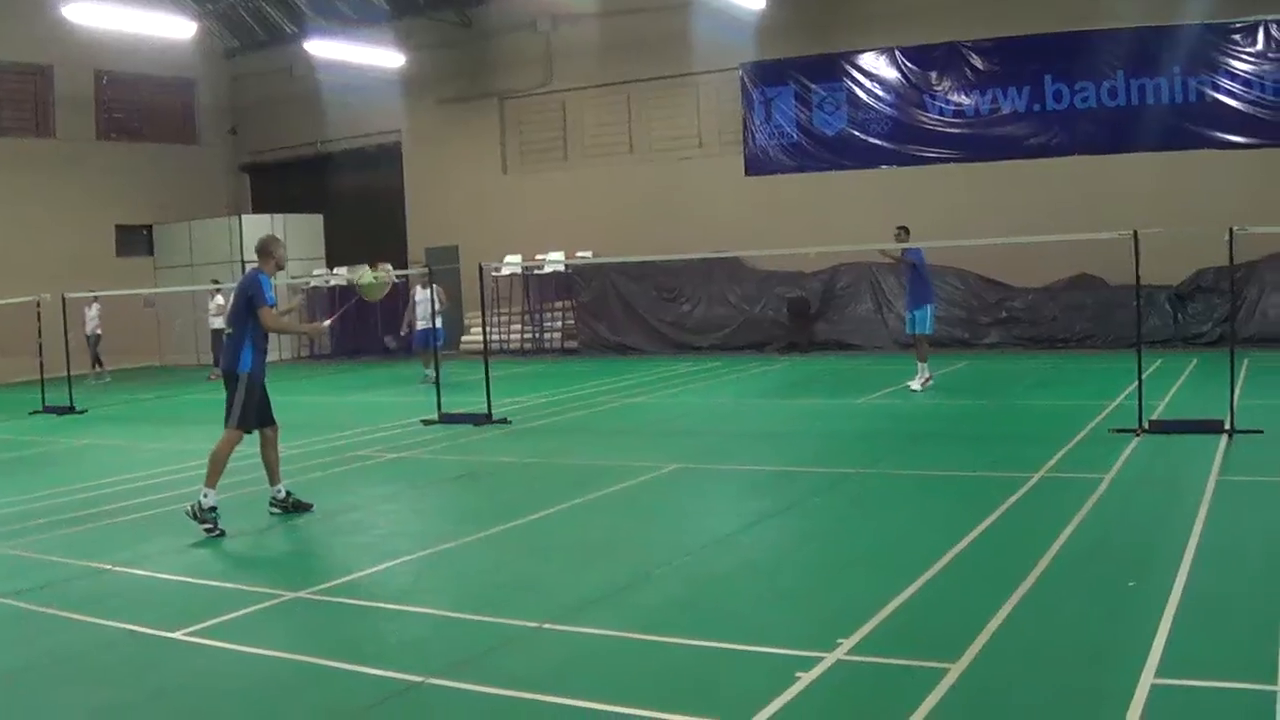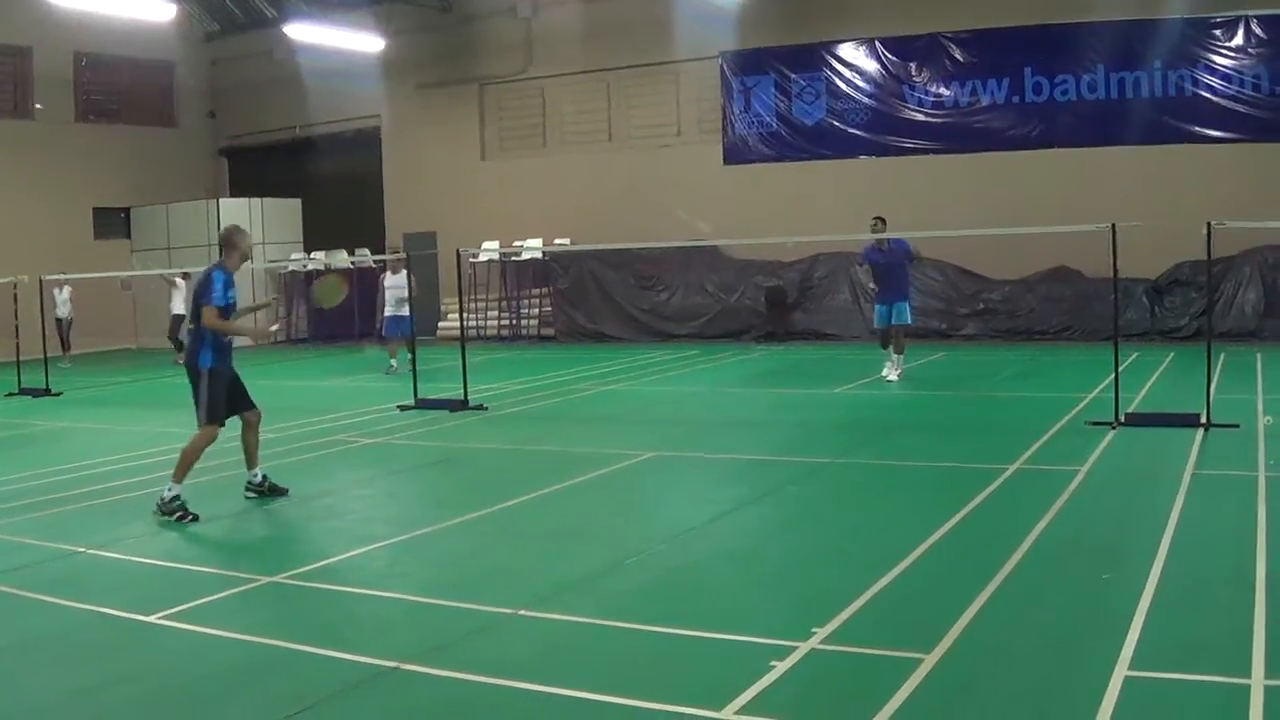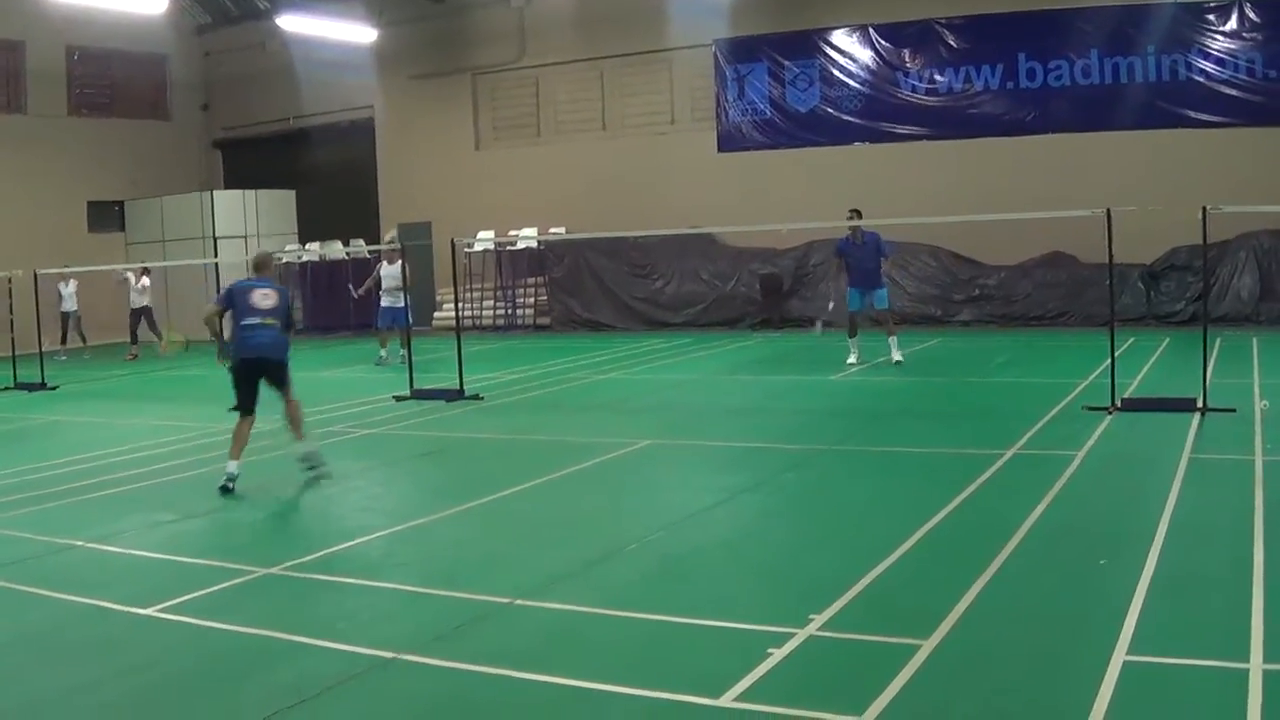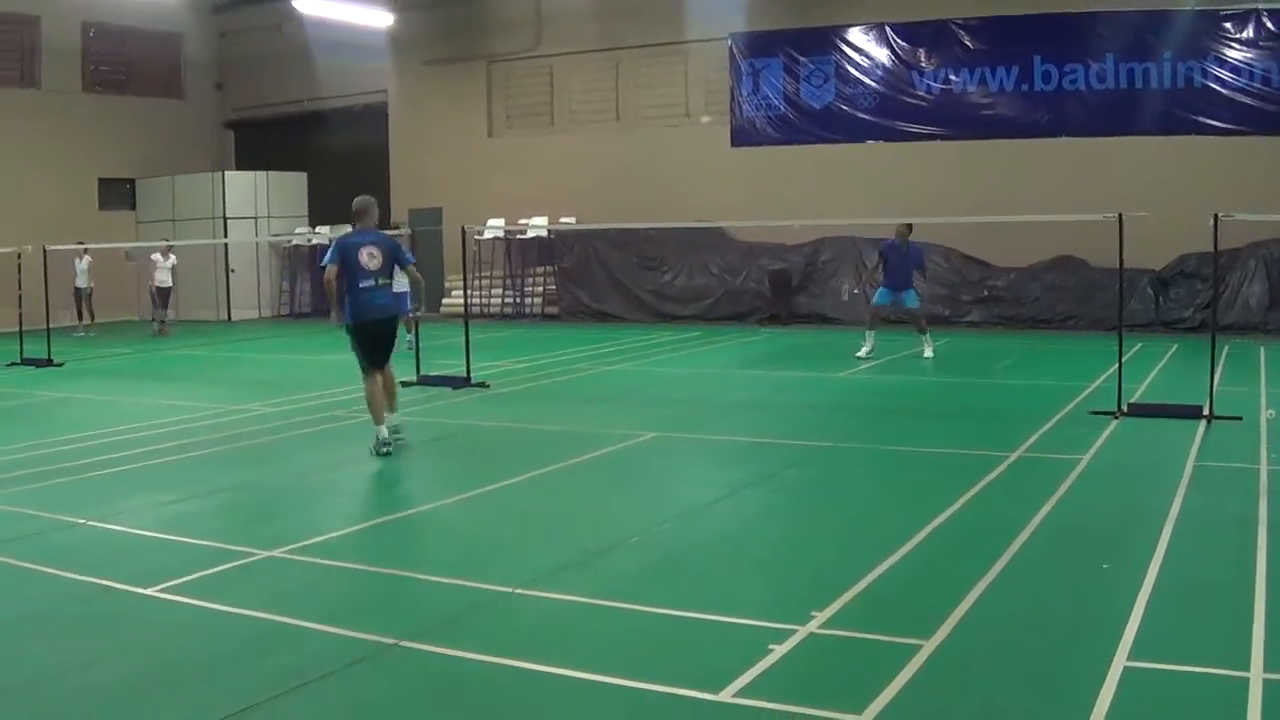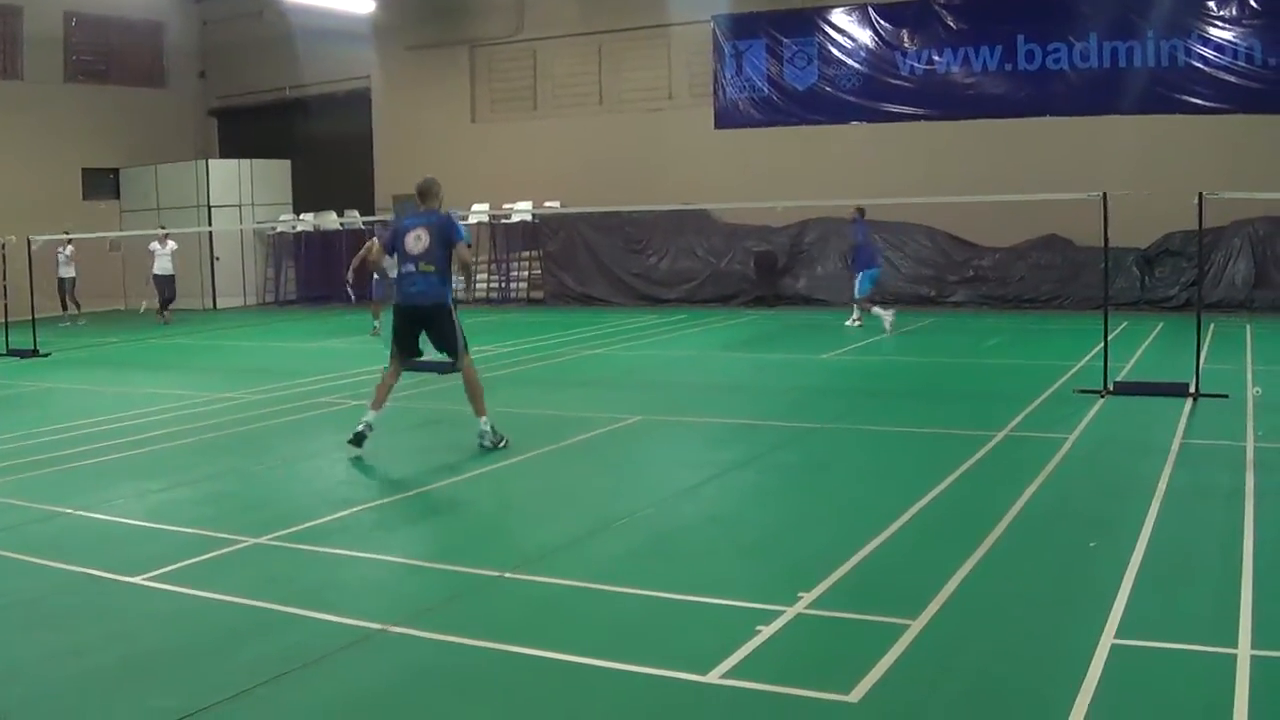
dt=0.7s
person 1, frame 1
left shoulder: (254, 280)
right shoulder: (259, 279)
right elbow: (269, 323)
left wrist: (288, 309)
right wrist: (307, 328)
left hip: (250, 368)
right hip: (243, 367)
left knee: (269, 430)
right knee: (233, 433)
left ankle: (279, 496)
right ankle: (204, 503)
person 1, frame 2
left shoulder: (224, 276)
right shoulder: (216, 276)
right elbow: (209, 322)
left wrist: (258, 306)
right wrist: (251, 332)
left hip: (220, 362)
right hip: (206, 363)
left knee: (251, 416)
right knee: (209, 431)
left ankle: (255, 480)
right ankle: (170, 496)
person 1, frame 3
left shoulder: (236, 288)
right shoulder: (280, 292)
left elbow: (210, 317)
right elbow: (288, 332)
left wrist: (221, 344)
left hip: (242, 355)
right hip: (275, 352)
left knee: (246, 416)
right knee: (289, 399)
left ankle: (231, 471)
right ankle: (305, 451)
person 1, frame 4
left shoulder: (342, 243)
right shoulder: (389, 242)
left elbow: (329, 278)
right elbow: (415, 277)
left wrist: (336, 309)
left hip: (359, 316)
right hip: (389, 312)
left knee: (371, 374)
right knee: (383, 367)
left ankle: (382, 436)
right ankle: (393, 424)
person 1, frame 5
left shoulder: (400, 225)
right shoulder: (447, 222)
left elbow: (376, 256)
right elbow: (464, 258)
right wrist: (469, 283)
left hip: (404, 303)
right hip: (436, 302)
left knee: (395, 366)
right knee: (465, 364)
left ankle: (367, 423)
right ankle: (485, 430)
